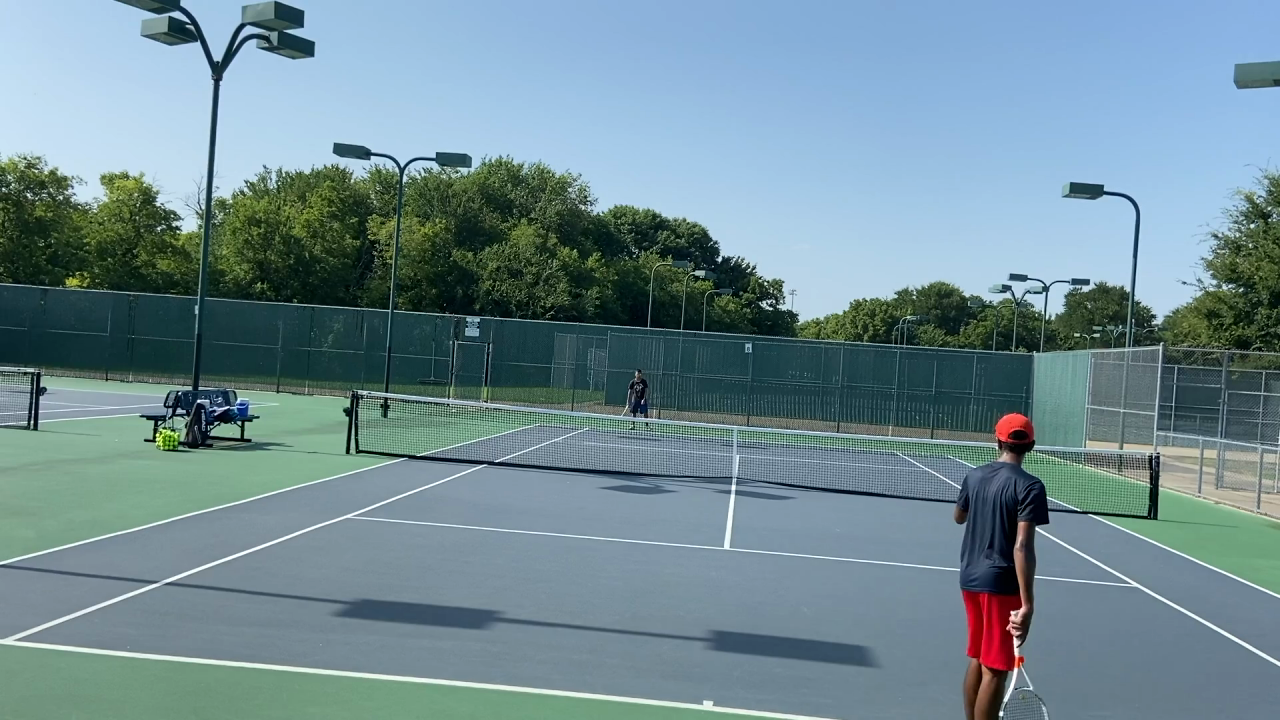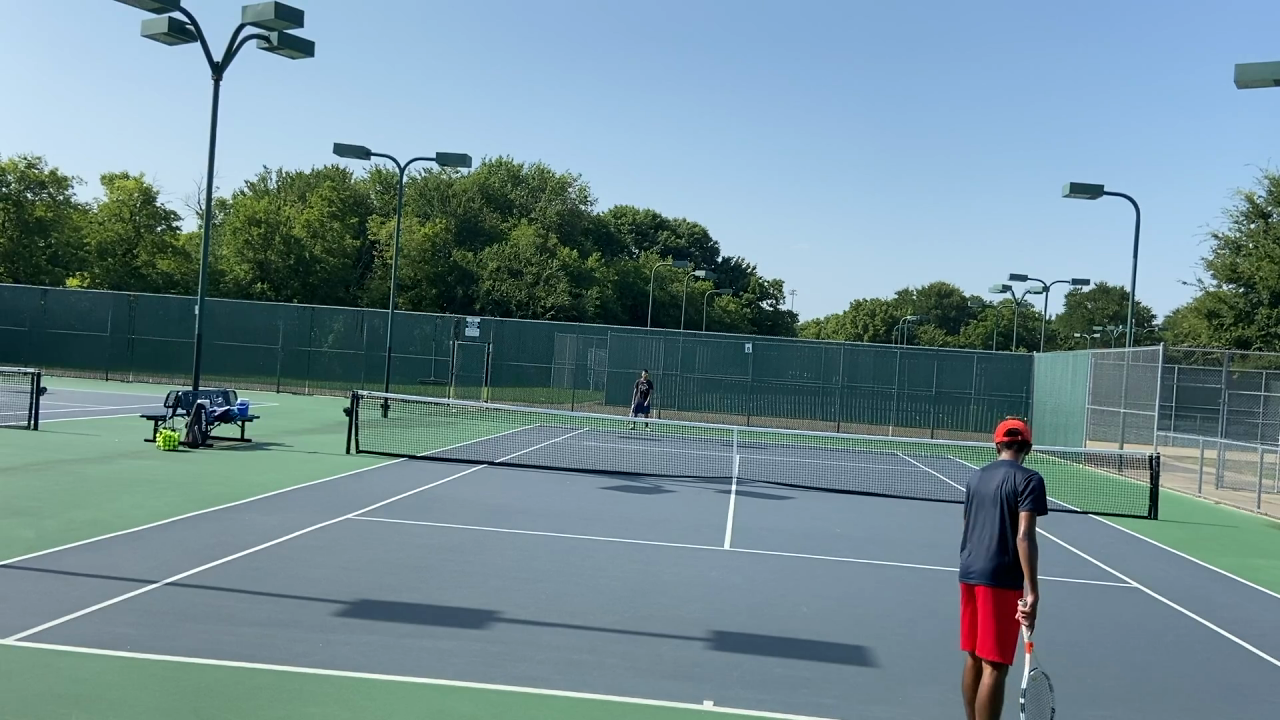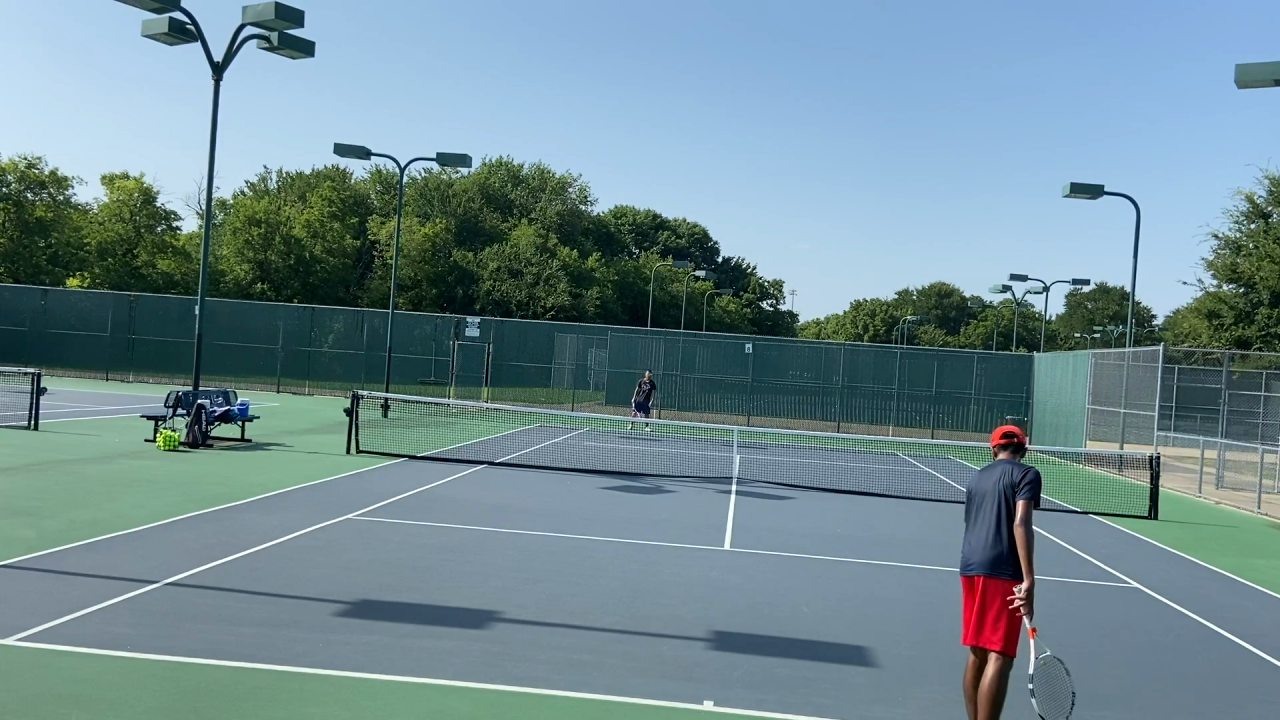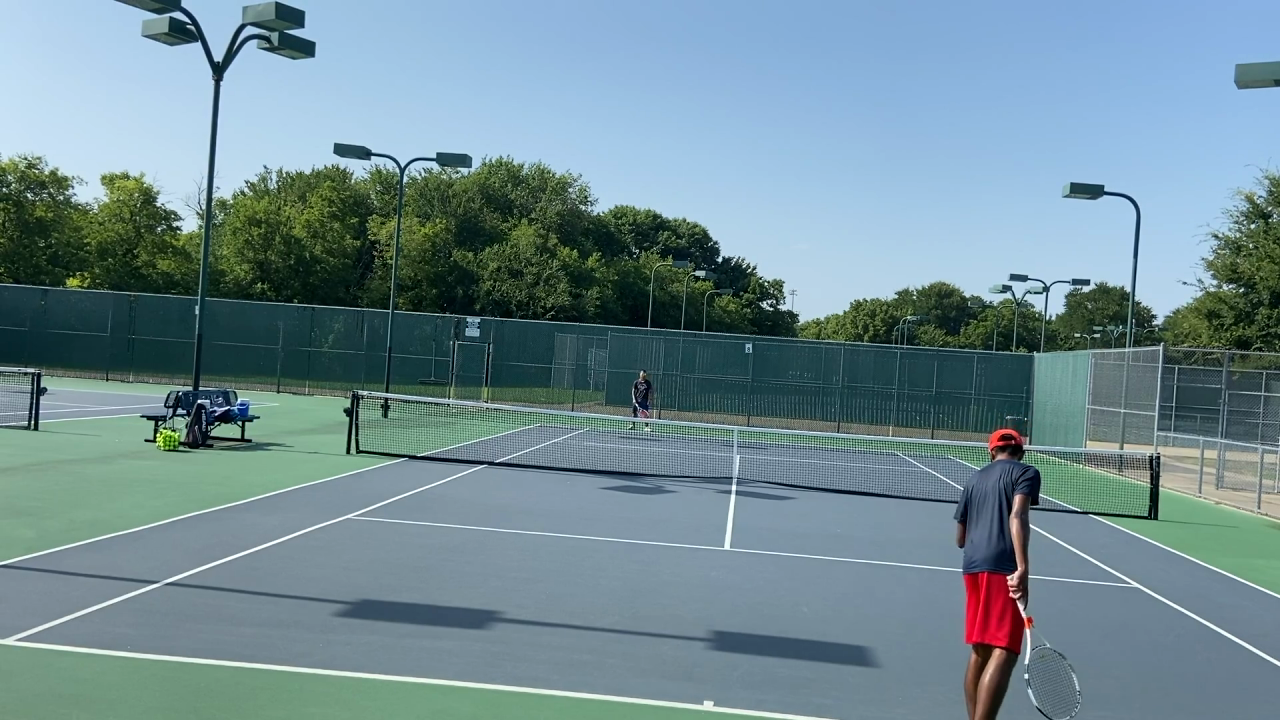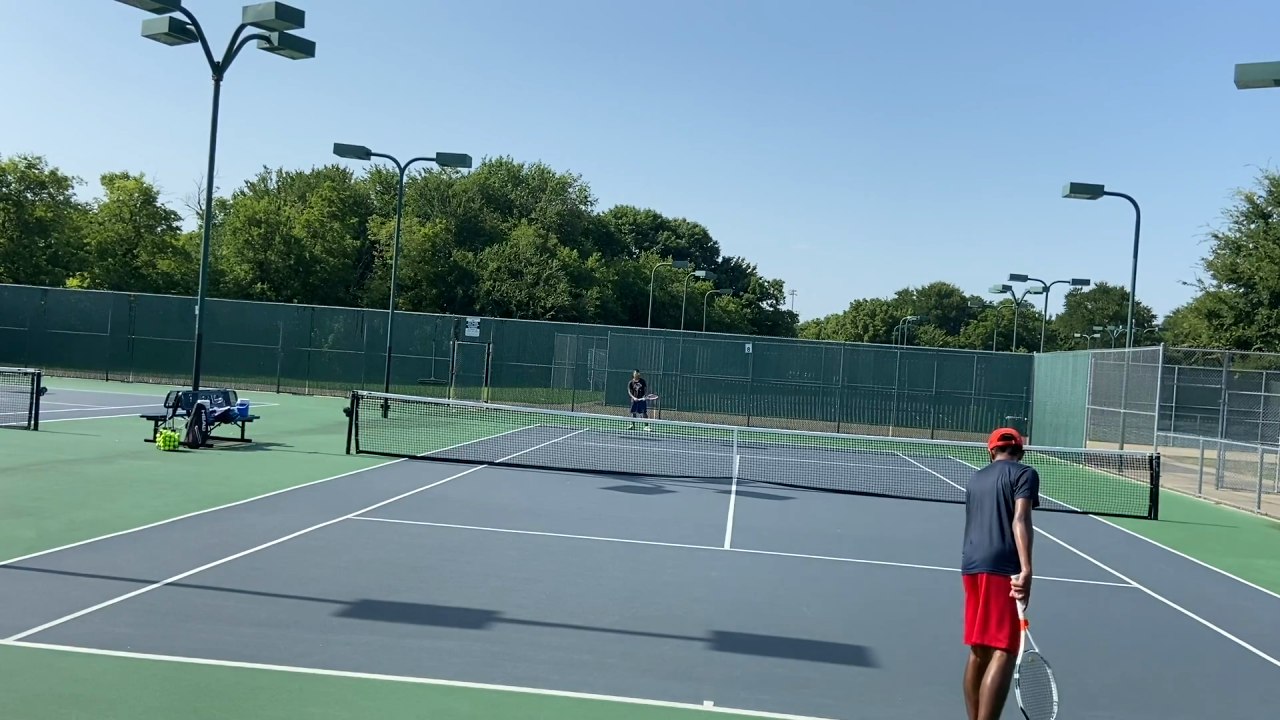
dt=0.3s
person 1, frame 1
left shoulder: (974, 476)
right shoulder: (1030, 486)
right elbow: (1023, 547)
right wrist: (1026, 604)
left hip: (970, 579)
right hip: (1002, 585)
left knee: (978, 659)
right knee: (995, 670)
person 1, frame 2
left shoulder: (978, 477)
right shoulder: (1029, 479)
right elbow: (1024, 537)
right wrist: (1032, 593)
left hip: (969, 572)
right hip: (1001, 579)
left knee: (975, 657)
right knee: (995, 666)
person 1, frame 3
left shoulder: (977, 477)
right shoulder: (1027, 474)
right elbow: (1021, 524)
right wrist: (1029, 579)
left hip: (970, 566)
right hip: (1001, 571)
left knee: (977, 653)
right knee: (999, 657)
person 1, frame 4
left shoulder: (975, 479)
right shoulder: (1026, 472)
right elbow: (1017, 516)
right wrist: (1022, 567)
left hip: (973, 566)
right hip: (1002, 567)
left knee: (980, 651)
right knee: (1004, 653)
person 1, frame 5
left shoulder: (976, 479)
right shoulder: (1024, 473)
right elbow: (1021, 520)
right wrist: (1026, 569)
left hip: (971, 566)
right hip: (1002, 568)
left knee: (979, 651)
right knee: (1003, 654)
